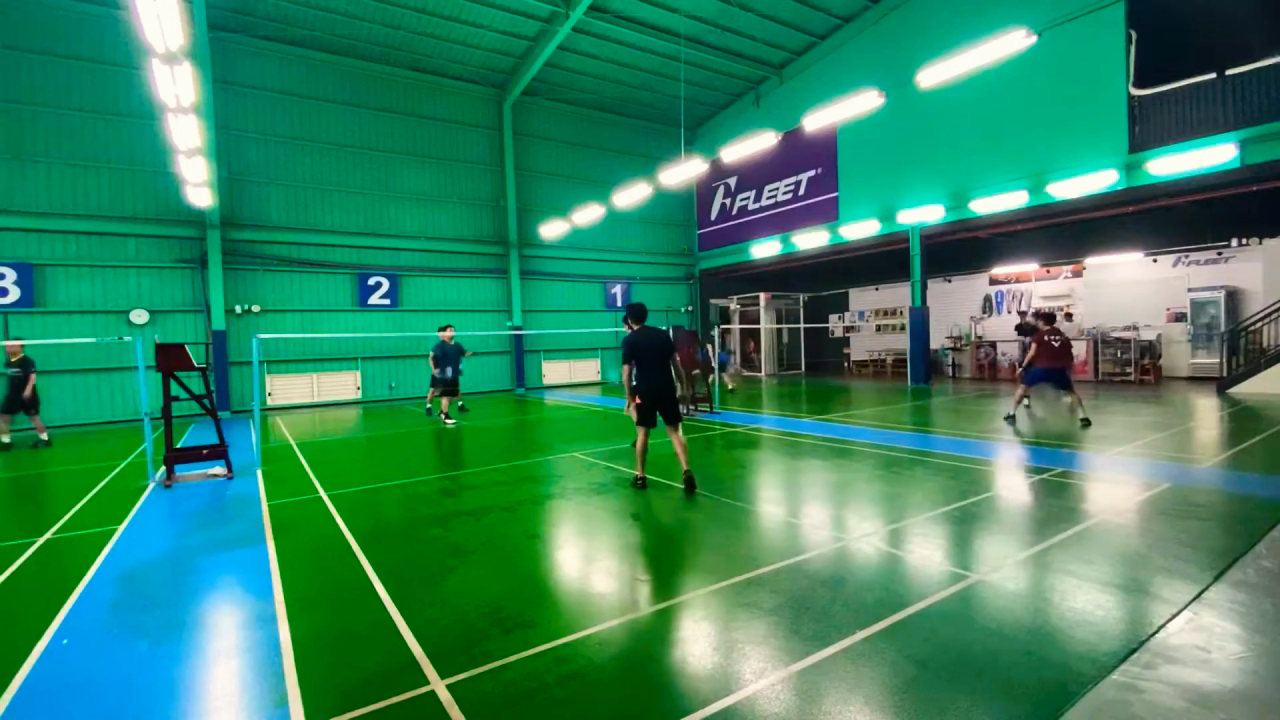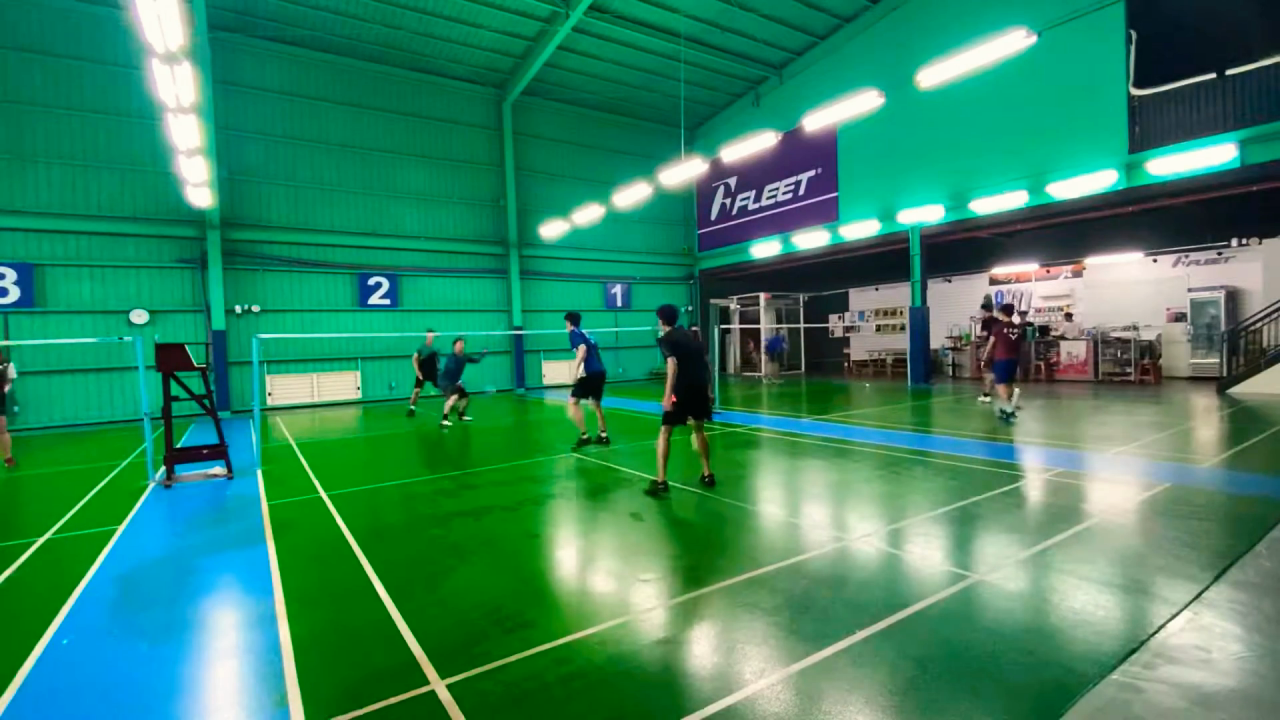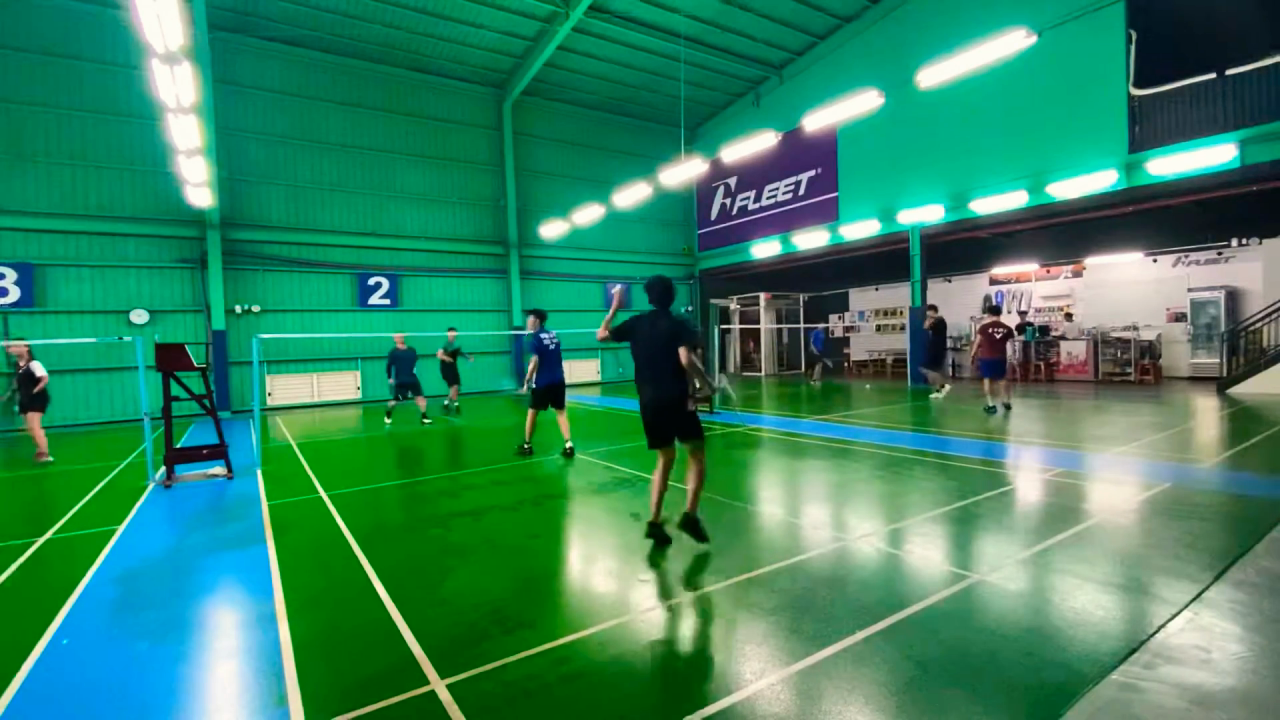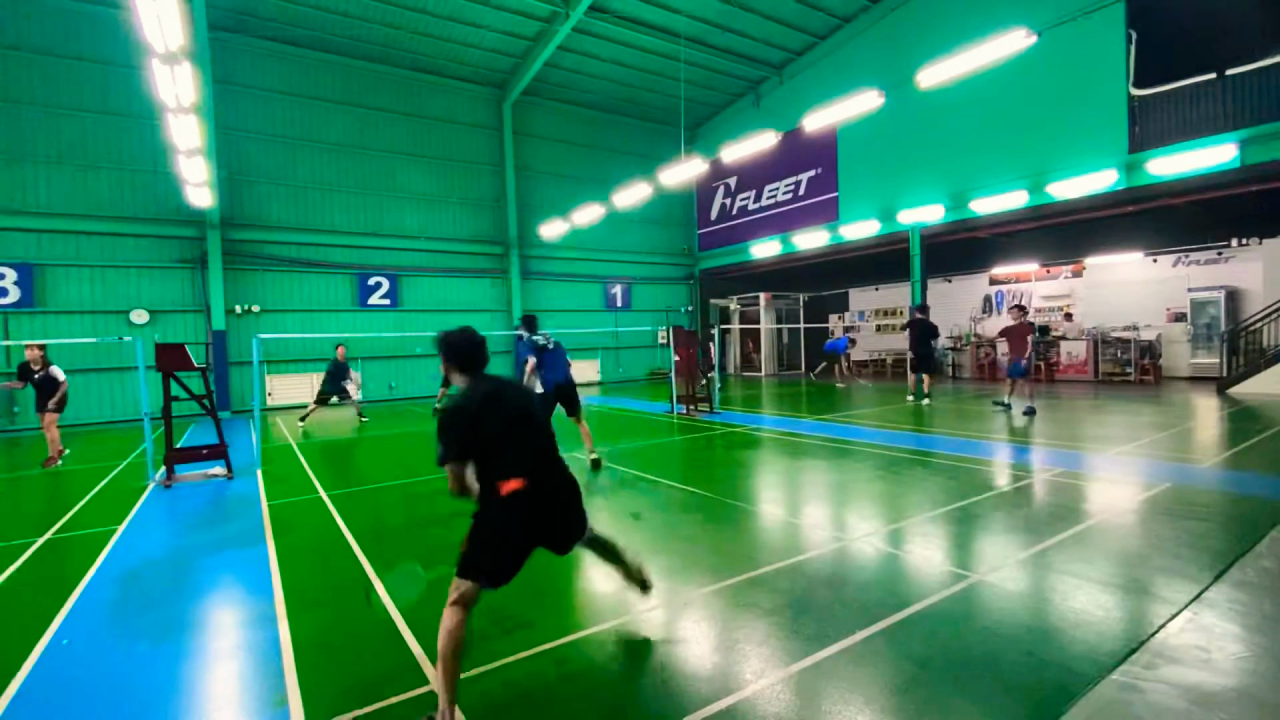
dt=1s
person 1, frame 1
left shoulder: (629, 340)
right shoulder: (663, 334)
left elbow: (627, 372)
right elbow: (675, 363)
left wrist: (628, 398)
left hip: (645, 390)
right hip: (667, 388)
left knee: (643, 433)
right knee: (674, 431)
left ankle: (640, 476)
right ankle: (686, 470)
person 1, frame 2
left shoulder: (666, 339)
right shoulder: (690, 337)
left elbow: (673, 365)
right elbow: (705, 365)
left wrist: (667, 394)
right wrist: (709, 391)
left hip: (682, 391)
right hip: (700, 389)
left knee: (665, 433)
right knee: (698, 429)
left ankle: (660, 480)
right ankle: (707, 474)
person 1, frame 3
left shoulder: (637, 322)
right shoulder: (678, 324)
left elbow: (602, 335)
right elbow: (686, 360)
left wrist: (615, 306)
right wrist: (705, 382)
left hip: (648, 402)
right hip: (675, 399)
left knee: (665, 459)
right knee: (697, 457)
left ankle: (655, 521)
right ankle: (690, 515)
person 1, frame 4
left shoulder: (454, 411)
right shoulder: (521, 390)
left elbow: (457, 484)
left wrist: (477, 493)
left hip: (513, 498)
right hip: (559, 490)
left knee: (459, 601)
right knee: (585, 539)
right ankle: (634, 575)
